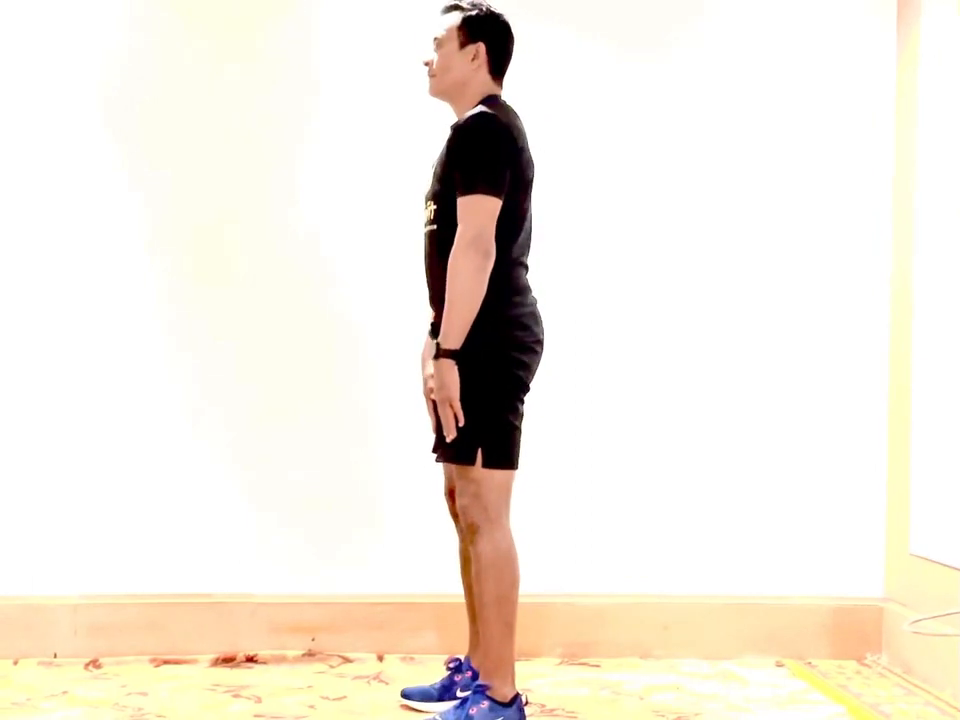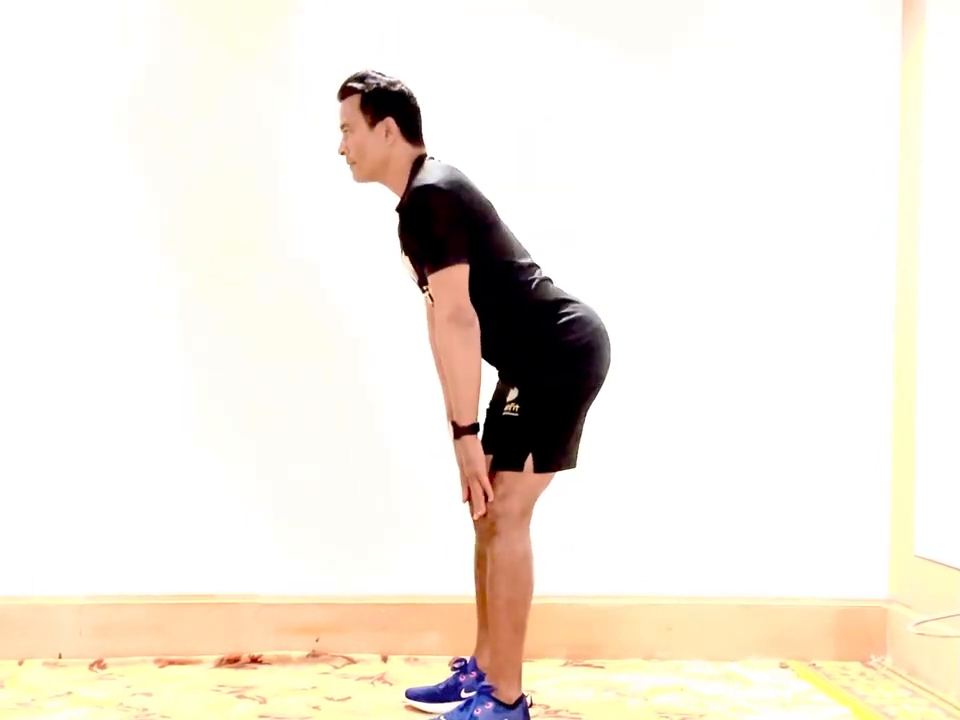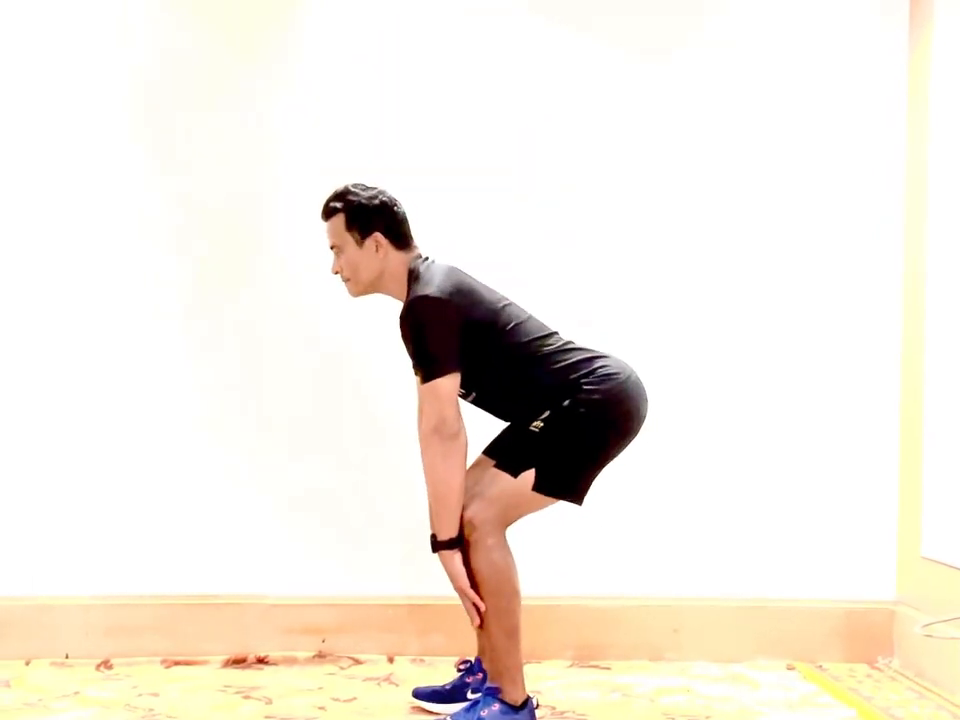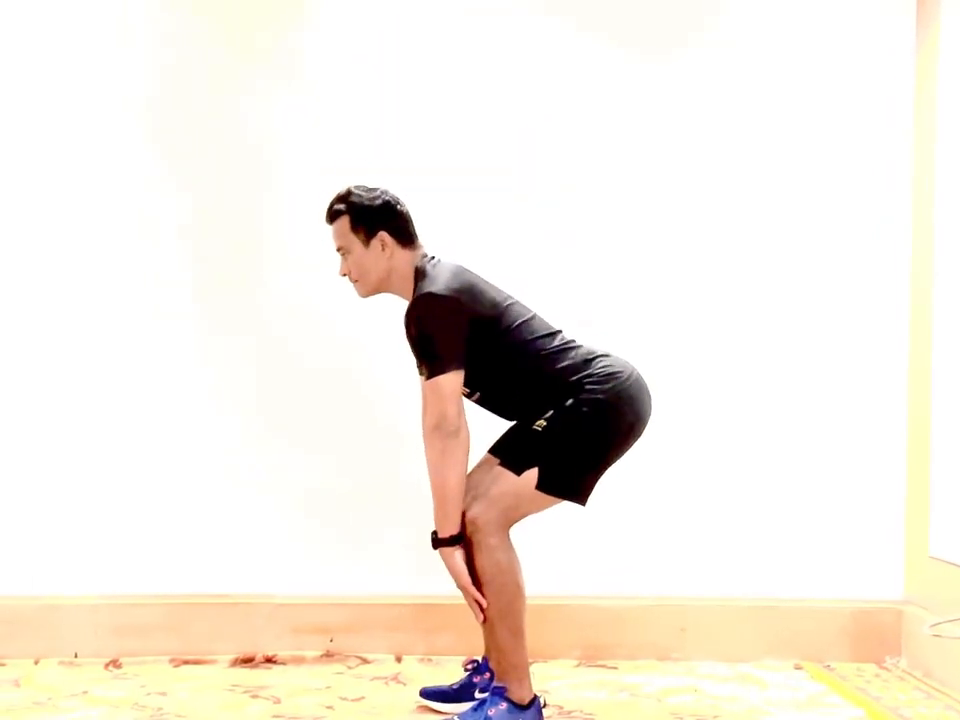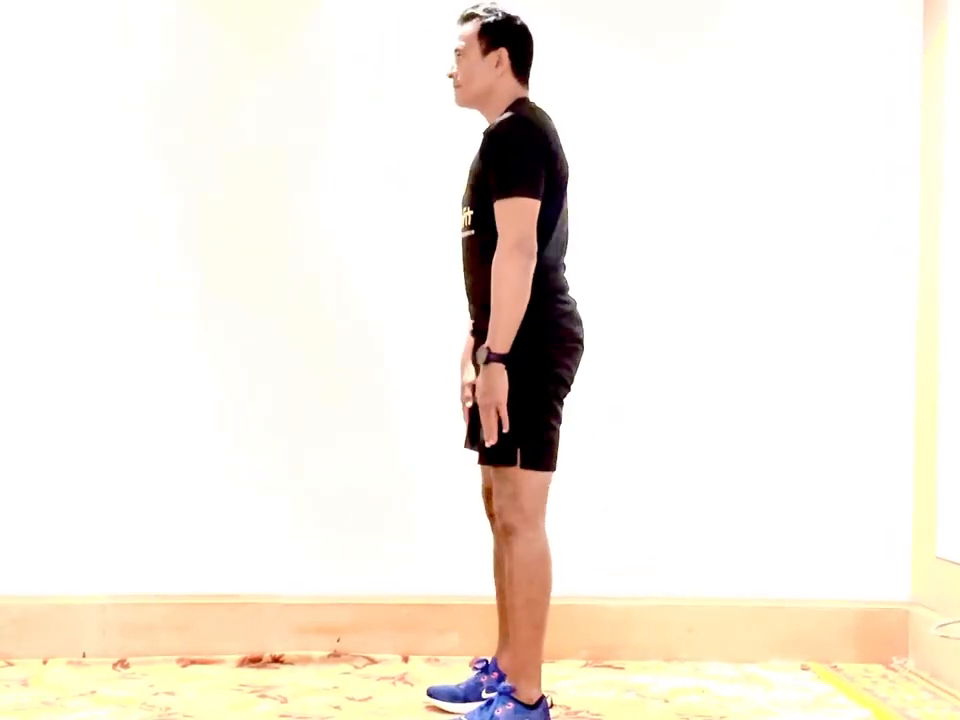
dt=1s
person 1, frame 1
left shoulder: (481, 128)
right shoulder: (481, 130)
left elbow: (475, 248)
left wrist: (448, 351)
right wrist: (444, 347)
left hip: (489, 345)
right hip: (477, 343)
left knee: (483, 512)
right knee: (465, 507)
person 1, frame 2
left shoulder: (429, 198)
right shoulder: (427, 194)
left elbow: (457, 319)
right elbow: (450, 319)
left wrist: (465, 432)
right wrist: (461, 425)
left hip: (559, 351)
right hip: (547, 352)
left knee: (503, 510)
right knee: (489, 508)
person 1, frame 3
left shoulder: (428, 306)
right shoulder: (432, 290)
left elbow: (442, 432)
right elbow: (442, 427)
left wrist: (445, 544)
right wrist: (449, 532)
left hip: (600, 402)
right hip: (587, 398)
left knee: (479, 518)
right knee: (469, 508)
right ankle: (487, 673)
person 1, frame 4
left shoulder: (434, 303)
right shoulder: (438, 290)
left elbow: (444, 429)
right elbow: (444, 425)
left wrist: (447, 540)
right wrist: (451, 528)
left hip: (604, 401)
right hip: (586, 398)
left knee: (482, 518)
right knee: (473, 507)
right ankle: (494, 672)
person 1, frame 5
left shoulder: (516, 130)
right shoulder: (507, 134)
left elbow: (517, 250)
left wrist: (495, 357)
right wrist: (474, 350)
left hip: (531, 344)
right hip: (514, 344)
left knee: (517, 514)
right knee: (501, 511)
